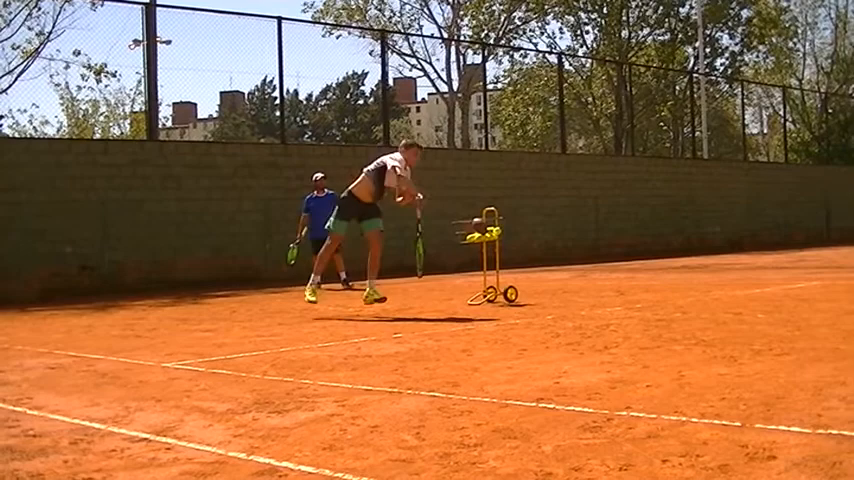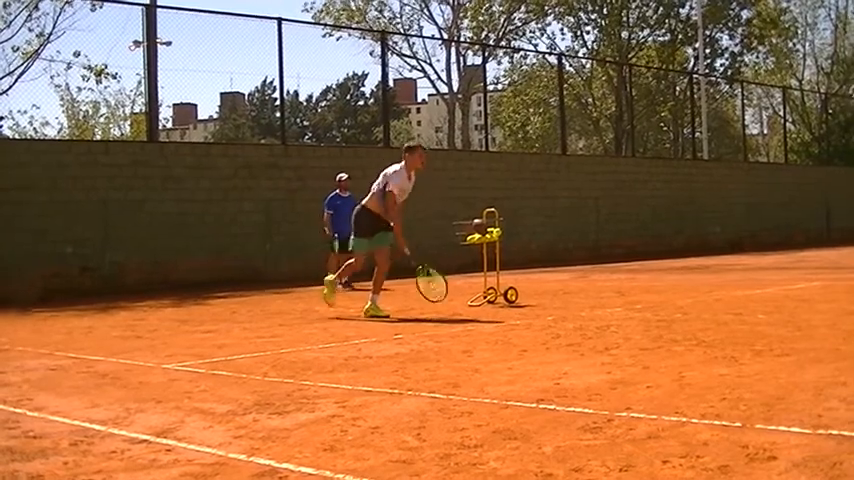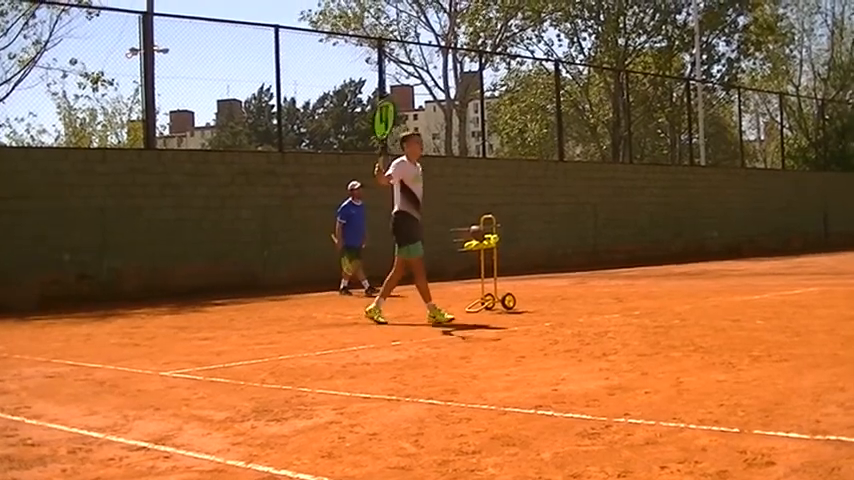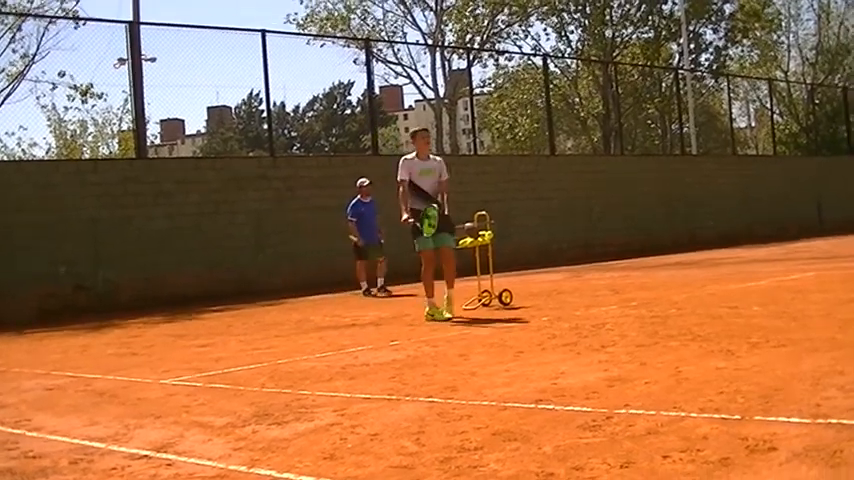
dt=0.5s
person 1, frame 1
left shoulder: (405, 171)
right shoulder: (394, 160)
left elbow: (401, 199)
right elbow: (400, 178)
left wrist: (411, 197)
right wrist: (415, 196)
left hip: (369, 205)
right hip: (352, 201)
left knee: (376, 245)
right knee: (333, 242)
left ankle: (371, 290)
right ankle: (313, 284)
person 1, frame 2
left shoulder: (411, 176)
right shoulder: (396, 172)
right elbow: (390, 204)
left wrist: (395, 229)
right wrist: (399, 237)
left hip: (381, 219)
right hip: (365, 215)
left knee: (384, 262)
right knee: (358, 263)
left ankle: (372, 305)
right ankle: (332, 281)
person 1, frame 3
left shoulder: (418, 167)
right shoulder: (400, 164)
right elbow: (385, 181)
right wrist: (380, 175)
left hip: (413, 220)
right hip: (404, 220)
left knee: (400, 269)
right knee: (418, 268)
left ankle: (376, 307)
right ankle: (432, 311)
person 1, frame 4
left shoulder: (438, 162)
right shoulder: (407, 162)
right elbow: (403, 189)
left wrist: (446, 211)
right wrist: (405, 212)
left hip: (439, 215)
right hip: (420, 216)
left knee: (449, 259)
right knee: (428, 261)
left ankle: (449, 298)
right ankle: (431, 307)
person 2, frame 1
left shoulder: (332, 196)
right shoulder: (309, 199)
right elbow: (305, 217)
right wrist: (299, 232)
right hip: (316, 234)
left knee: (337, 255)
right knee: (317, 257)
left ankle: (344, 279)
person 2, frame 2
left shoulder: (351, 198)
right shoulder: (332, 198)
left elbow: (354, 215)
right elbow: (327, 215)
right wrist: (329, 230)
left hip: (348, 232)
right hip: (336, 233)
left knee: (345, 256)
right knee: (335, 255)
left ankle: (344, 280)
person 2, frame 3
left shoulder: (361, 205)
right shoulder: (345, 207)
right elbow: (339, 225)
left wrist: (364, 237)
right wrist: (339, 241)
left hip: (358, 242)
right hip: (349, 242)
left knee: (351, 265)
right knee: (356, 264)
left ankle: (343, 287)
right ankle: (367, 287)
person 2, frame 4
left shoulder: (372, 202)
right shoulder: (355, 205)
right elbow: (351, 224)
left wrist: (380, 232)
right wrist: (358, 238)
left hip: (374, 239)
right hip: (362, 241)
left knee: (382, 259)
right knee: (362, 263)
left ankle: (381, 286)
right ankle: (365, 288)
